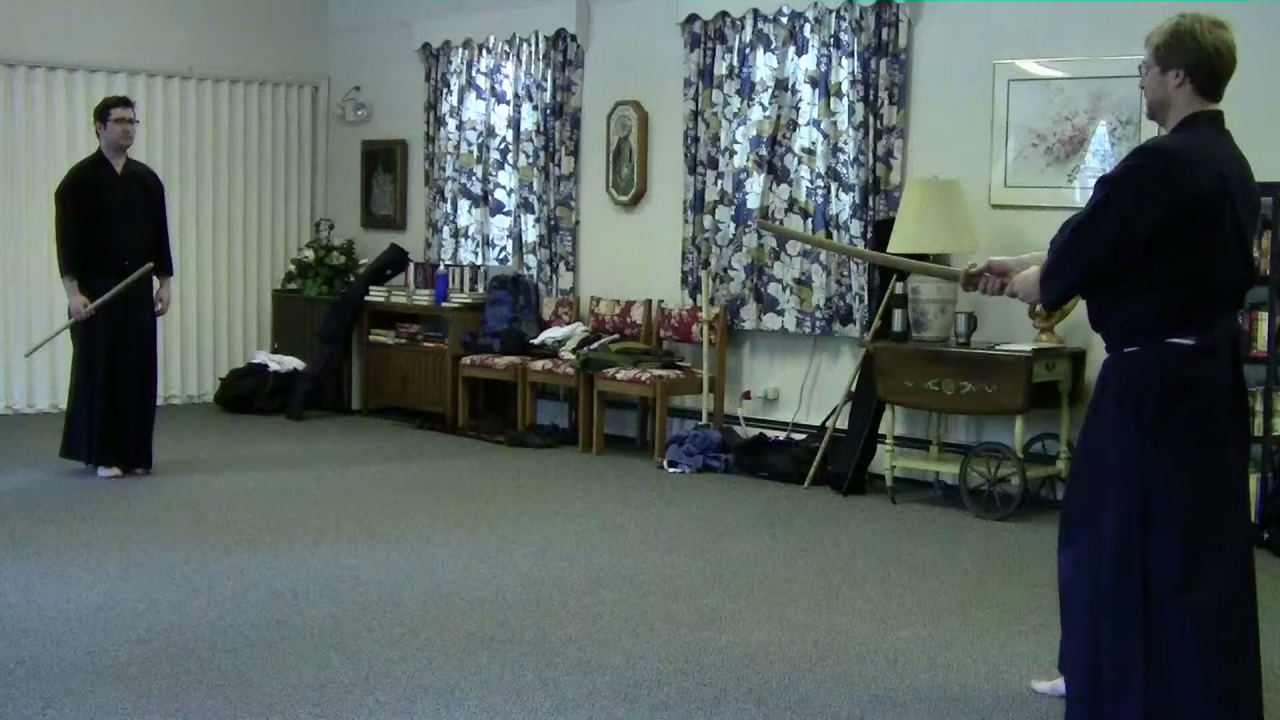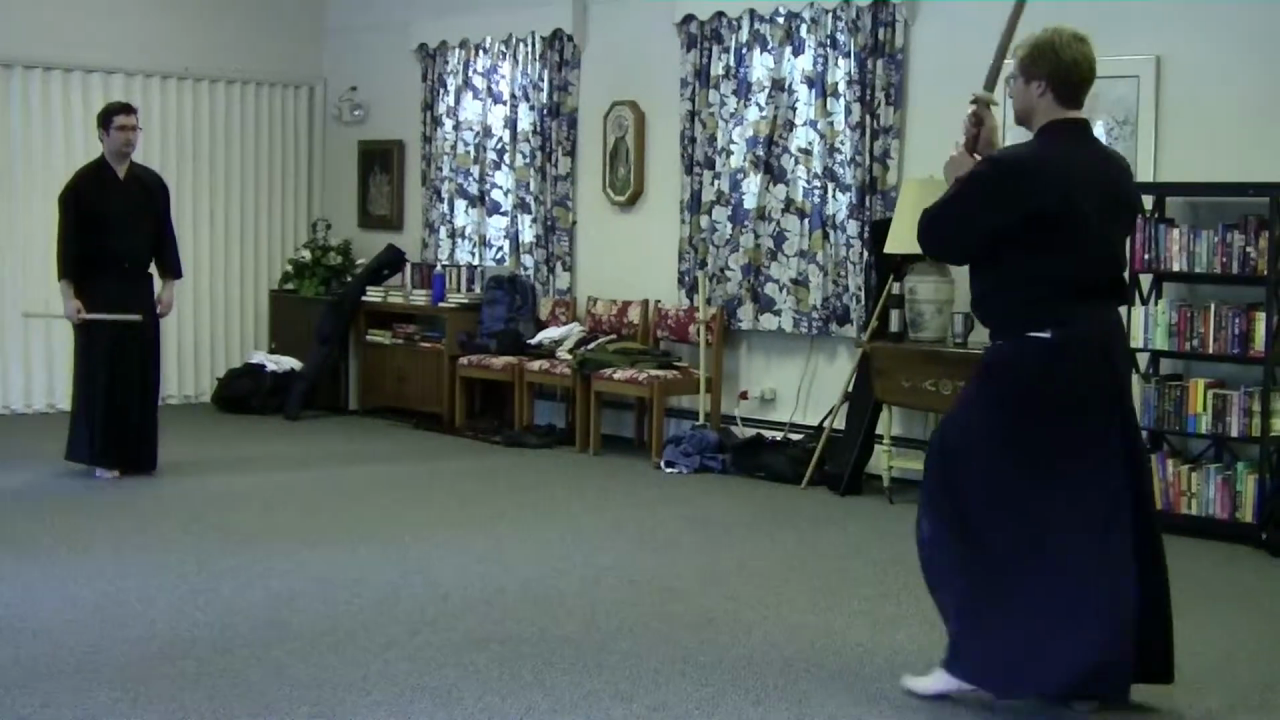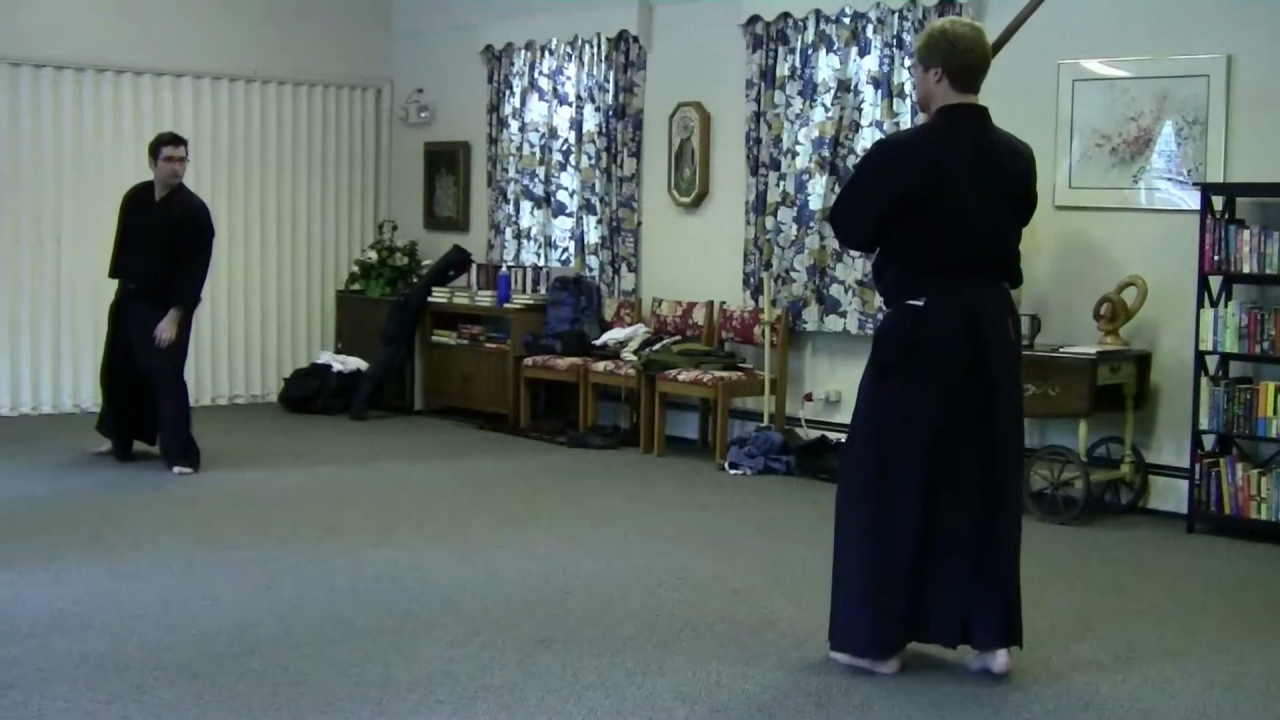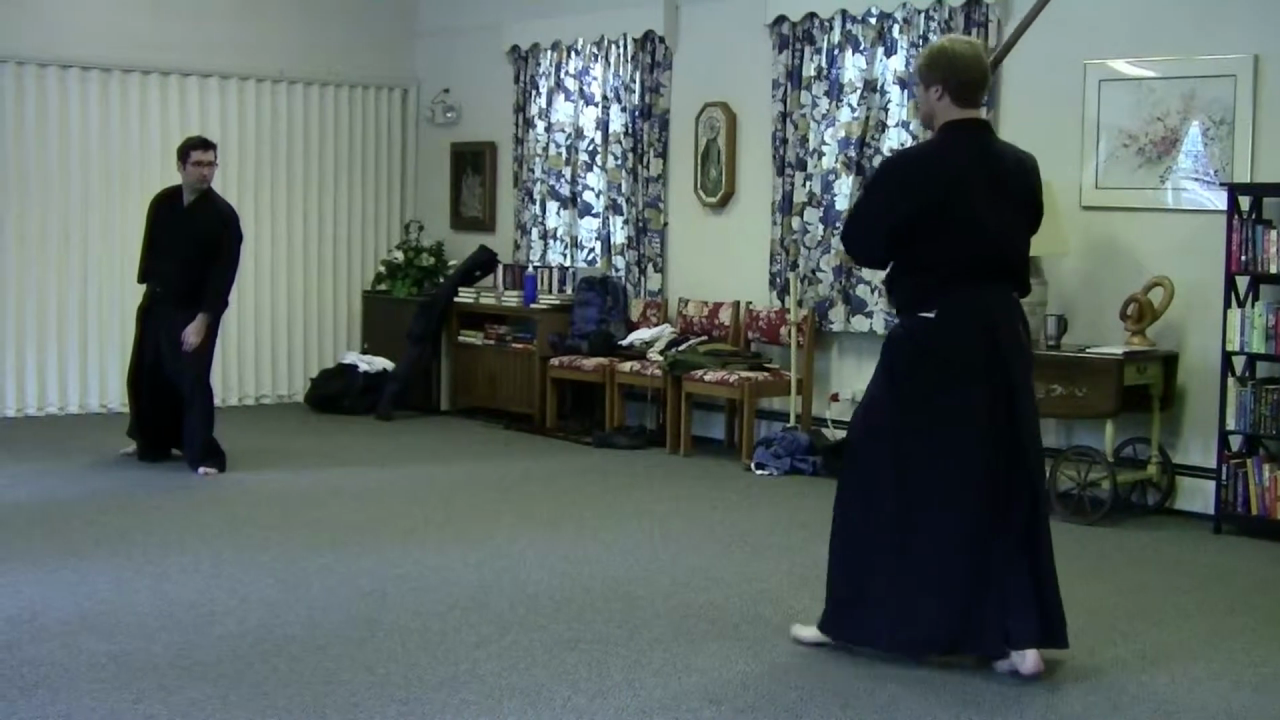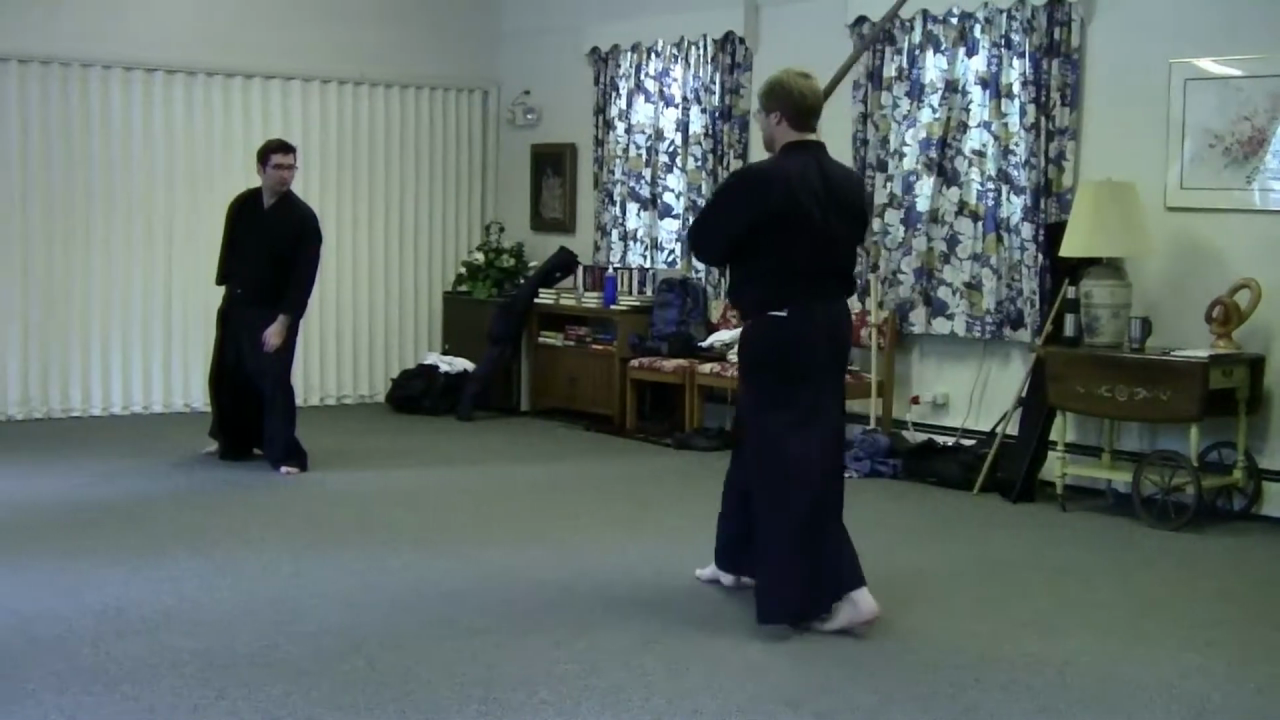
dt=1s
person 1, frame 1
left shoulder: (1164, 163)
right shoulder: (1227, 163)
left elbow: (1090, 248)
right elbow: (1111, 241)
left wrist: (1035, 280)
right wrist: (1025, 263)
left hip: (1158, 375)
right hip: (1200, 368)
left knee: (1142, 536)
person 1, frame 2
left shoulder: (1020, 169)
right shoulder: (1111, 170)
left elbow: (939, 237)
left wrist: (960, 183)
left hip: (1035, 357)
right hip: (1097, 352)
left knee: (960, 486)
right knee: (1094, 508)
left ankle: (979, 658)
right ankle: (1100, 666)
person 1, frame 3
left shoulder: (902, 153)
right shoulder: (1016, 157)
left elbow: (849, 227)
left hip: (921, 327)
right hip: (991, 326)
left knee: (888, 478)
right knee: (986, 480)
left ankle: (875, 637)
right ankle: (990, 636)
person 1, frame 4
left shoulder: (911, 169)
right shoulder: (1022, 168)
left elbow: (861, 244)
left hip: (933, 337)
right hip: (1002, 334)
left knee: (883, 470)
right knee: (1010, 480)
left ankle: (855, 619)
right ankle: (1022, 636)
person 1, frame 5
left shoulder: (758, 181)
right shoulder: (849, 184)
left elbow: (705, 245)
left hip: (780, 330)
right hip: (830, 325)
left knee: (789, 456)
right knee: (764, 440)
left ankle: (842, 590)
right ankle: (740, 560)
person 2, frame 1
left shoulder: (147, 178)
right shoulder: (80, 179)
left elbow: (159, 235)
right elbow: (67, 239)
left wrist: (164, 283)
right wrist: (73, 292)
left hip: (138, 289)
right hip: (95, 290)
left knee: (138, 370)
right knee: (98, 369)
left ankle: (132, 452)
right ankle: (102, 453)
person 2, frame 2
left shoulder: (151, 182)
right shoulder: (83, 184)
left elbow: (164, 237)
right elbow: (68, 243)
left wrist: (168, 285)
right wrist: (69, 295)
left hip: (138, 290)
right hip: (96, 292)
left knee: (140, 373)
right knee: (98, 372)
left ankle: (134, 455)
right ankle: (101, 455)
person 2, frame 3
left shoulder: (194, 210)
right shoulder: (134, 198)
left elbow: (195, 269)
right elbow: (123, 245)
left wrist: (174, 317)
right wrist: (126, 284)
left hip: (167, 306)
right hip: (129, 299)
left knee: (167, 375)
right knee: (118, 370)
left ankle: (181, 454)
right ankle: (120, 437)
person 2, frame 4
left shoulder: (222, 215)
right shoulder: (162, 202)
left elbow: (223, 274)
right elbow: (150, 251)
left wrist: (202, 320)
right wrist: (149, 289)
left hip: (195, 310)
right hip: (157, 304)
left knee: (192, 379)
right knee: (146, 375)
left ankle: (204, 455)
right ankle: (151, 442)
person 2, frame 5
left shoulder: (302, 217)
right shoulder: (241, 205)
left elbow: (303, 277)
right elbow: (229, 253)
left wrist: (283, 322)
right wrist: (230, 291)
left hip: (274, 312)
right hip: (236, 307)
left knee: (274, 379)
right knee: (227, 377)
left ankle: (285, 454)
right ankle: (233, 442)
